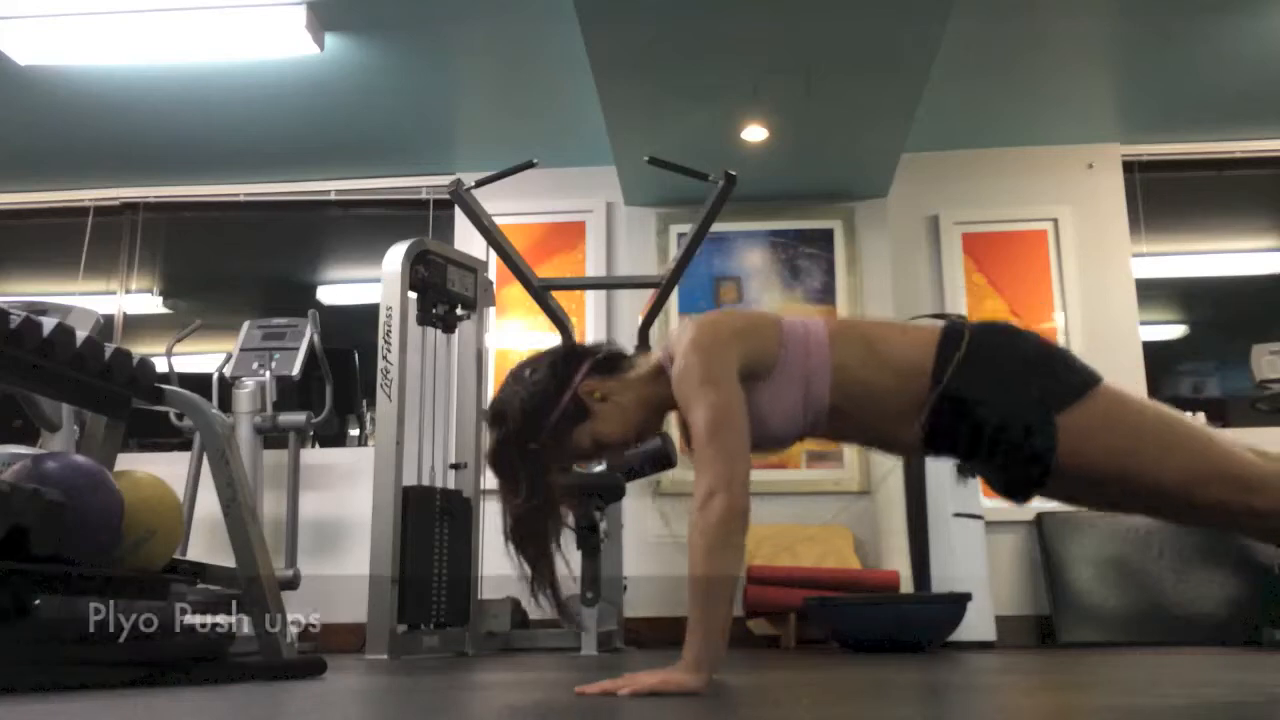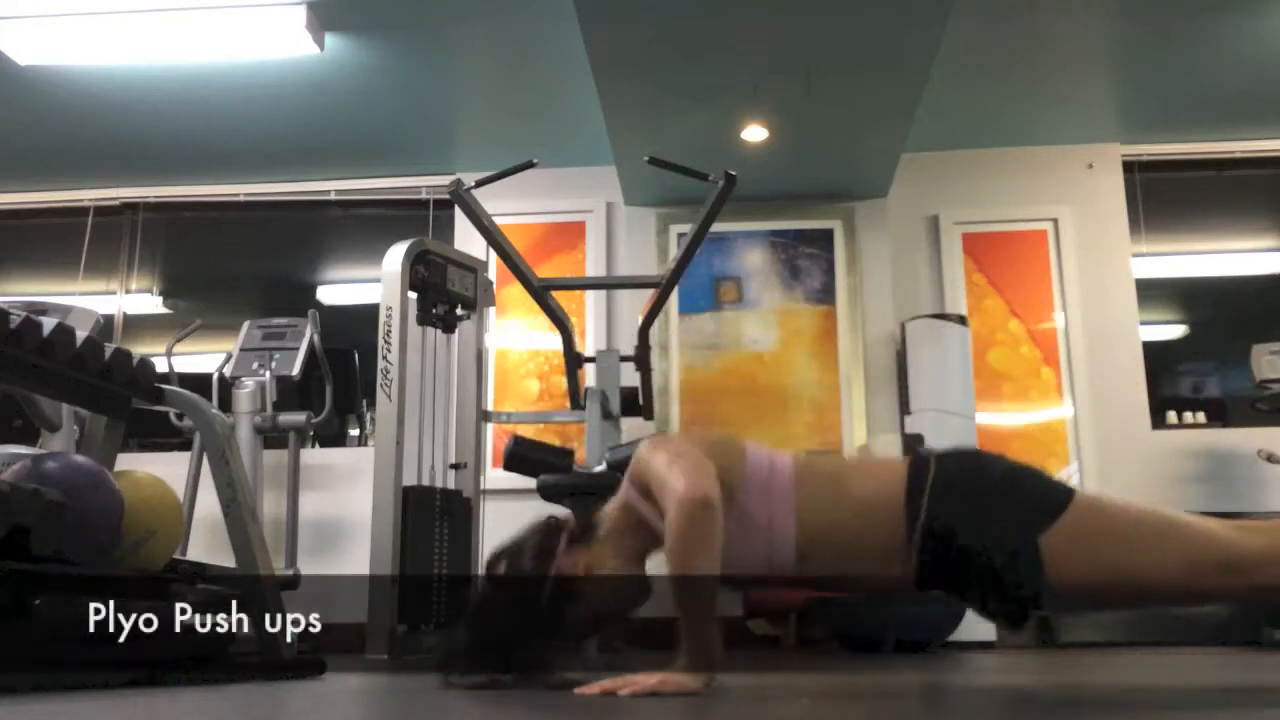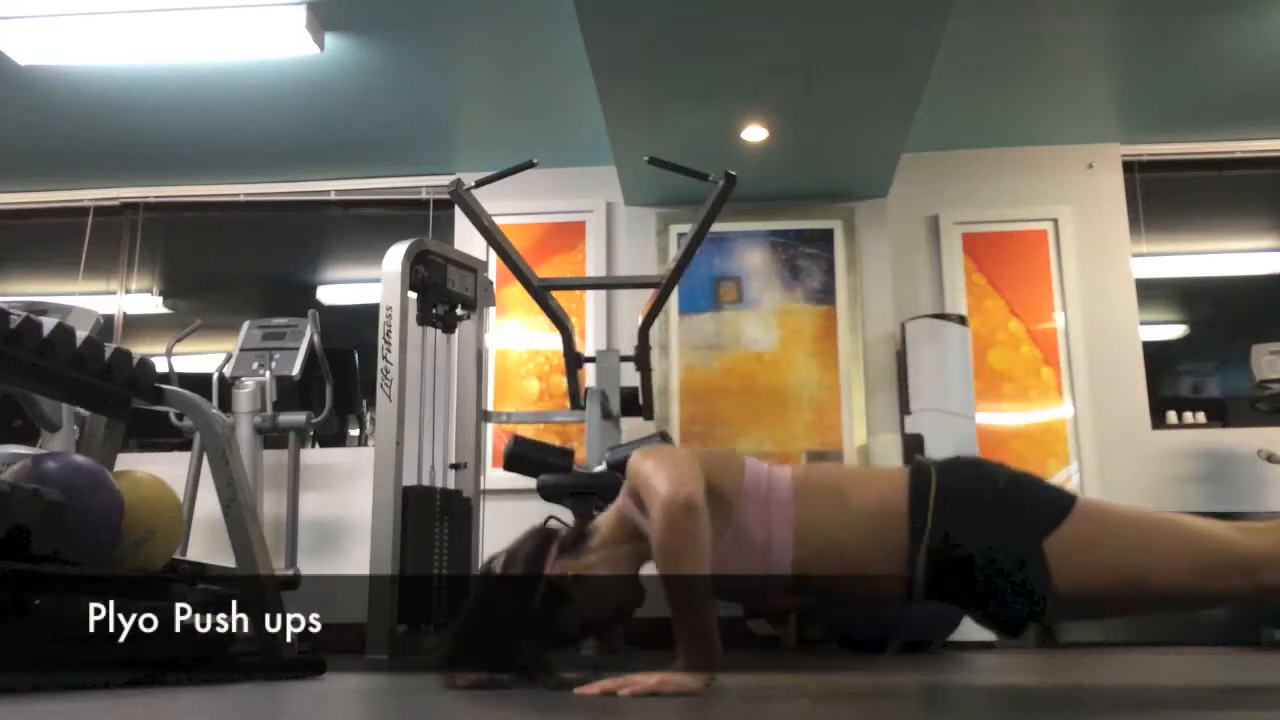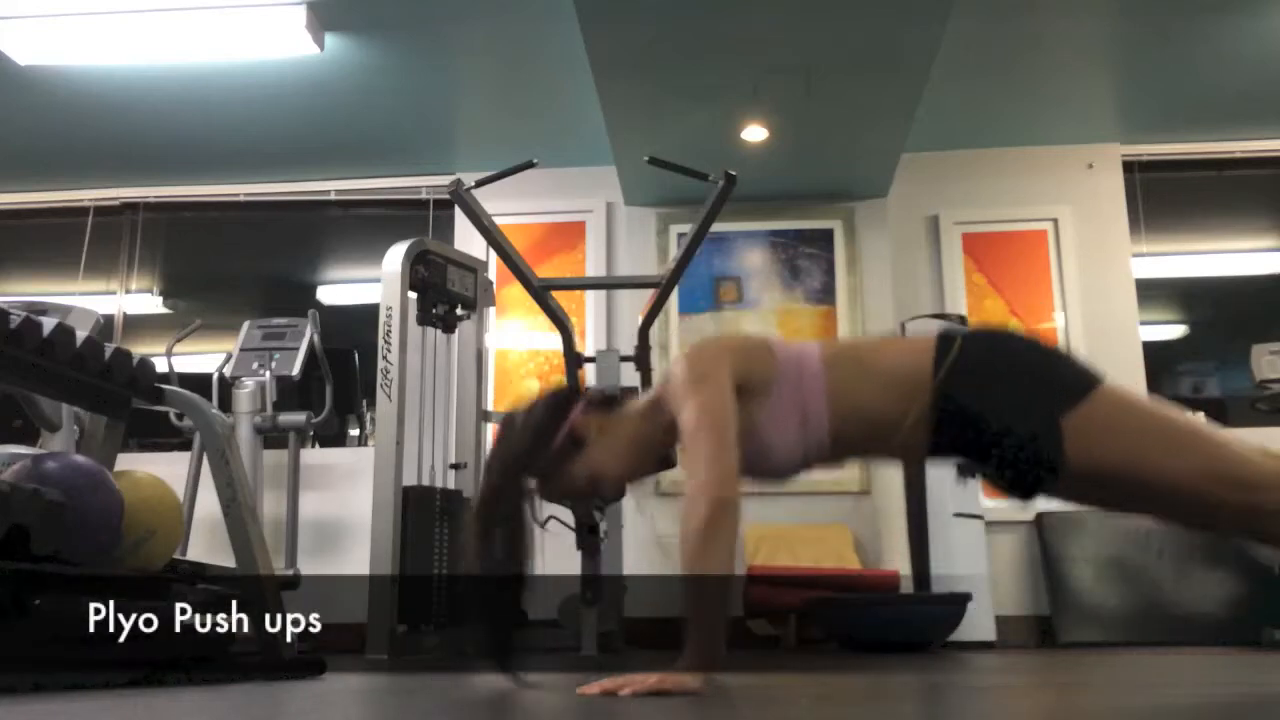
dt=0.3s
person 1, frame 1
left shoulder: (700, 352)
right shoulder: (683, 383)
left elbow: (725, 500)
right elbow: (717, 505)
left wrist: (696, 664)
right wrist: (697, 657)
left hip: (991, 389)
right hip: (965, 410)
person 1, frame 2
left shoulder: (652, 465)
right shoulder: (653, 523)
left elbow: (700, 509)
left wrist: (694, 666)
left hip: (966, 517)
right hip: (945, 532)
person 1, frame 3
left shoulder: (648, 470)
right shoulder: (648, 522)
left elbow: (682, 510)
left wrist: (693, 665)
left hip: (965, 524)
right hip: (944, 532)
person 1, frame 4
left shoulder: (695, 376)
right shoulder: (678, 421)
left elbow: (713, 508)
right elbow: (712, 526)
left wrist: (695, 665)
left hip: (992, 394)
right hip: (967, 408)
